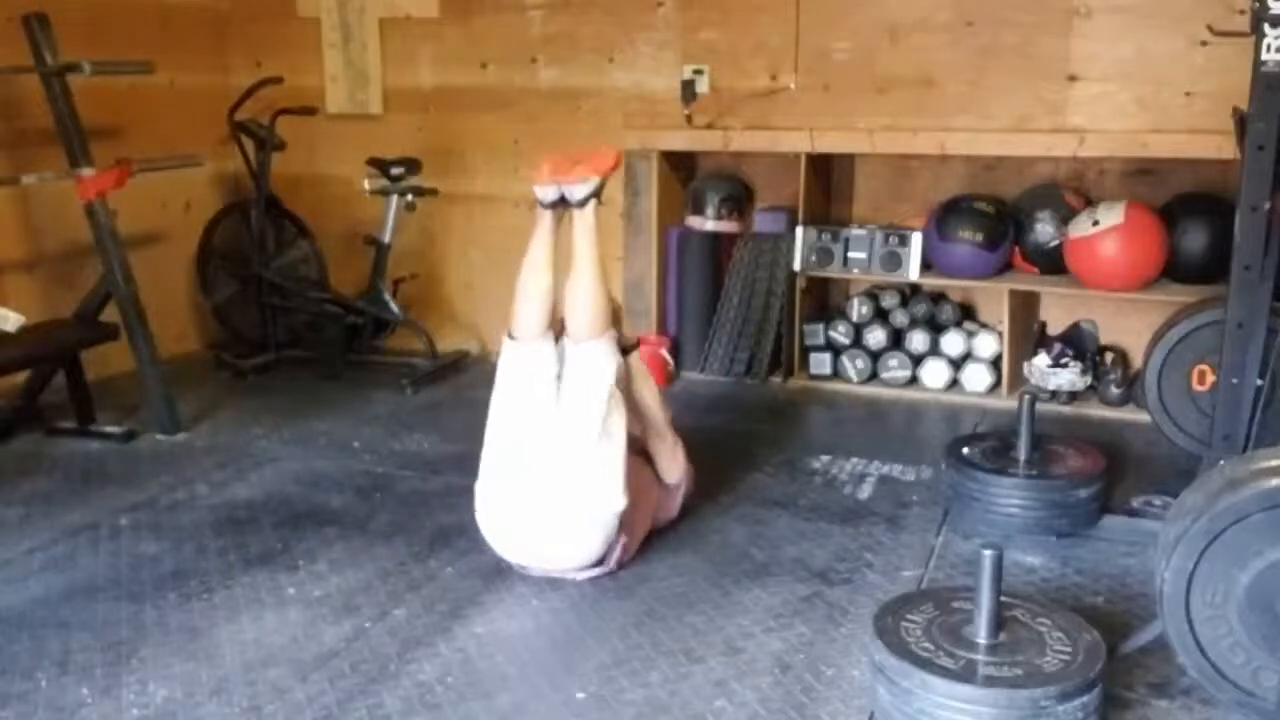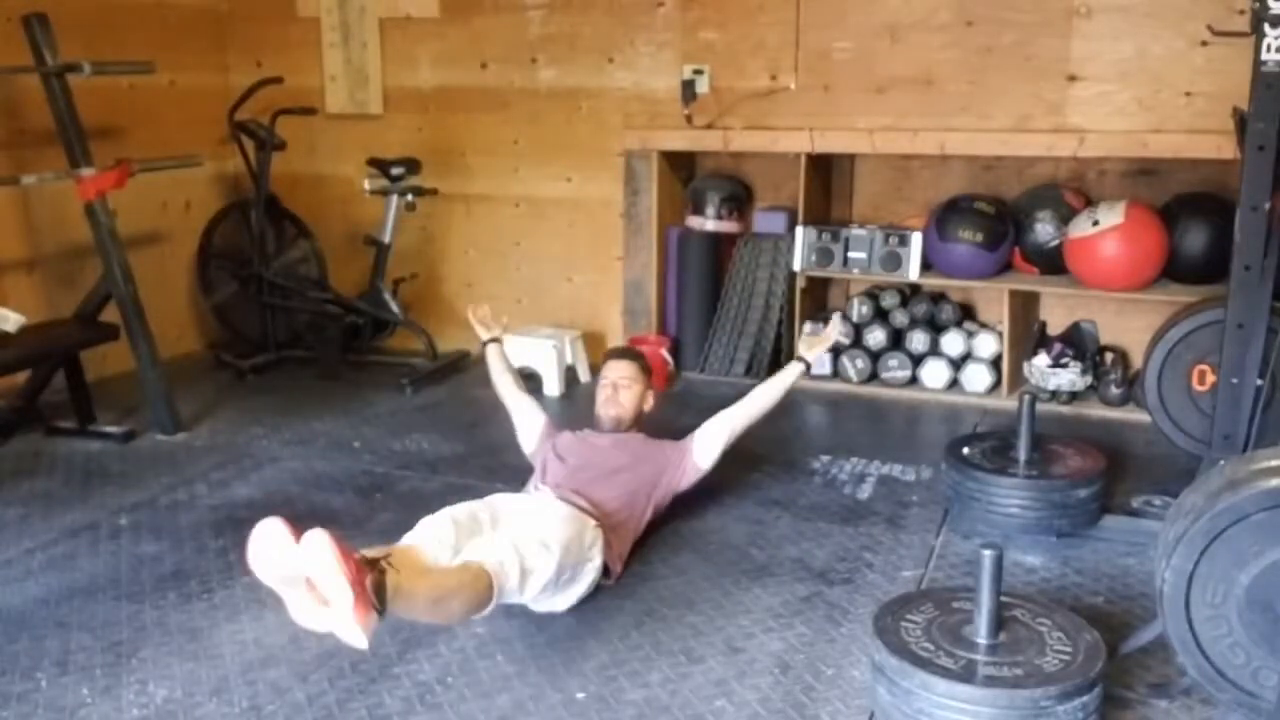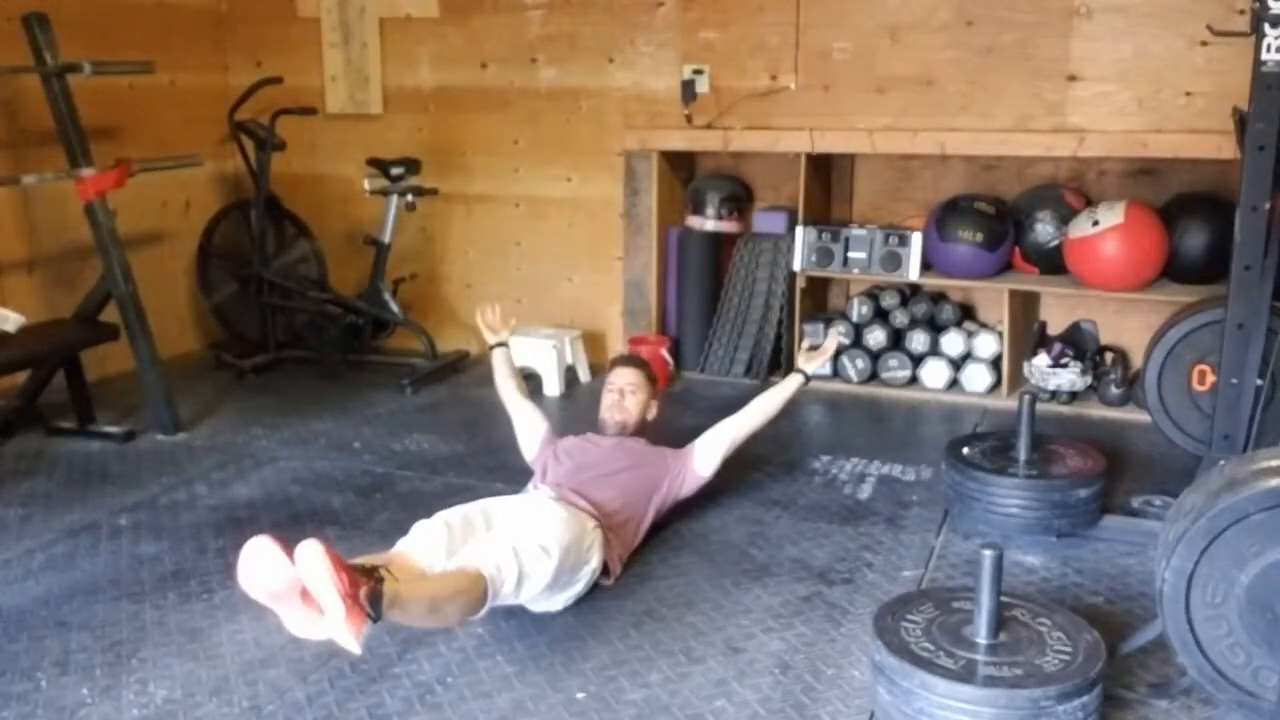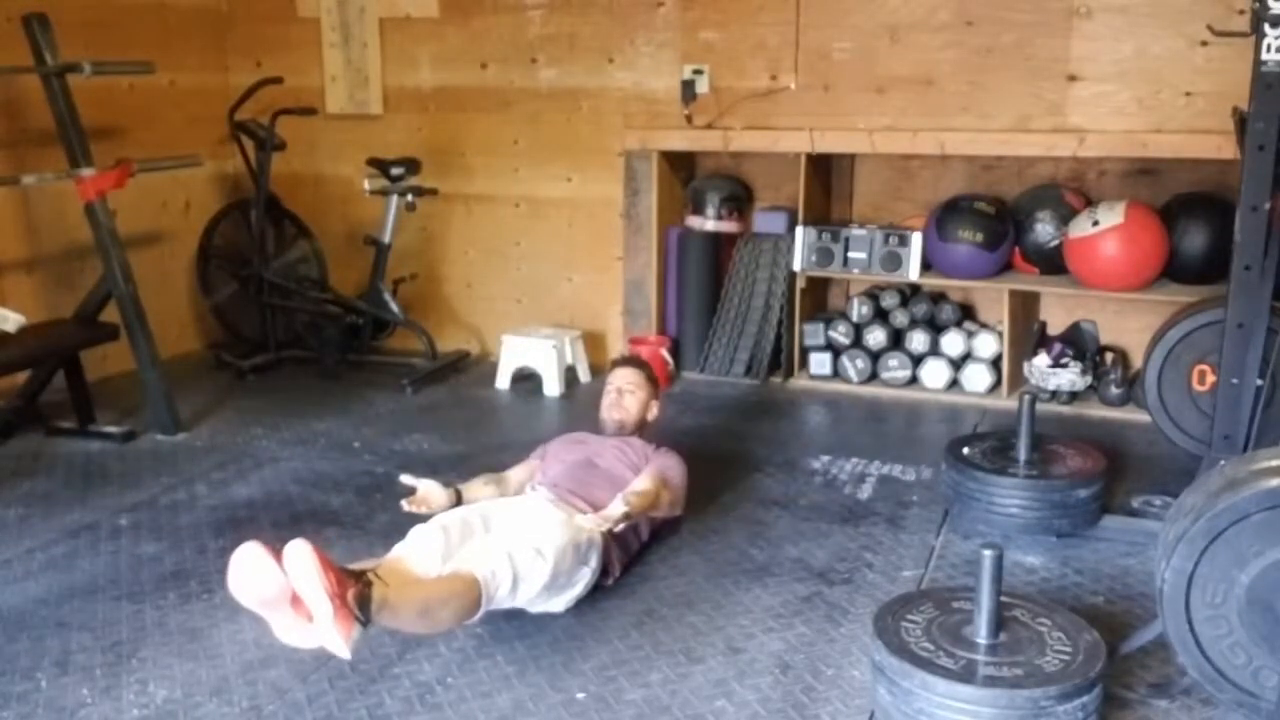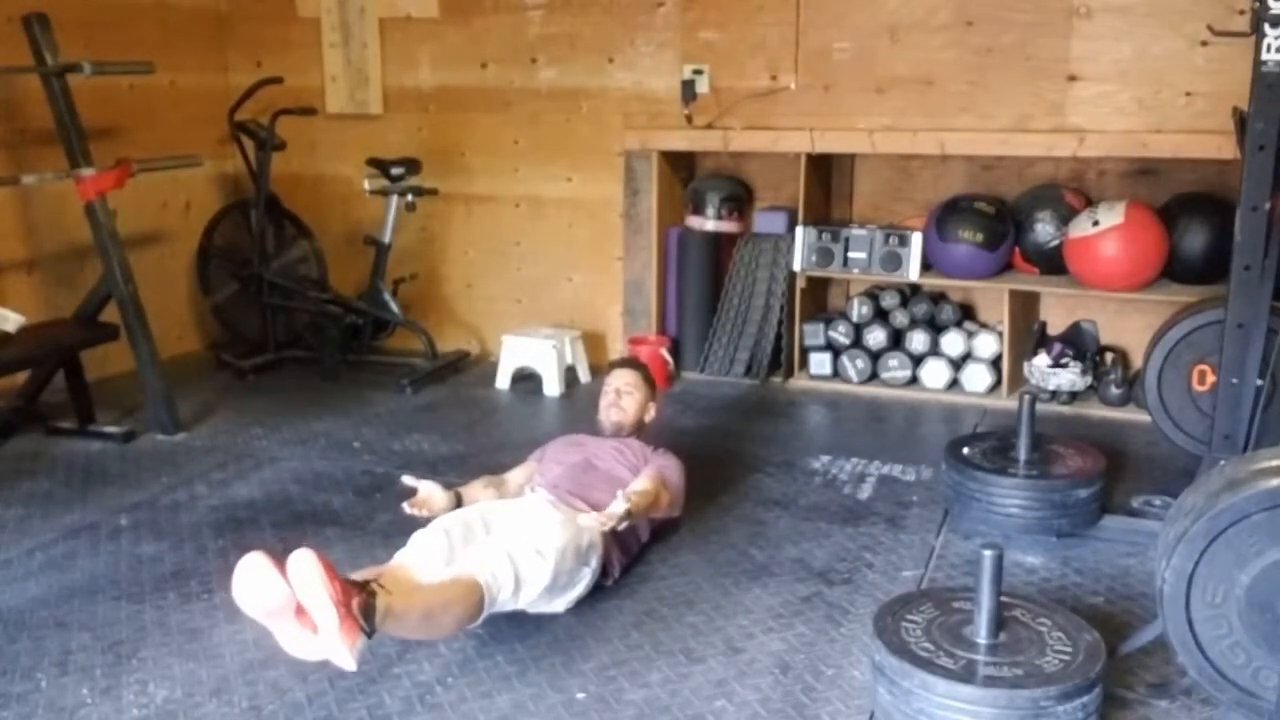
dt=1s
person 1, frame 1
left shoulder: (666, 477)
left elbow: (658, 426)
left wrist: (625, 347)
left knee: (591, 351)
right knee: (529, 342)
right ankle: (551, 207)
person 1, frame 2
left shoulder: (665, 458)
right shoulder: (561, 443)
left elbow: (737, 416)
right elbow: (514, 396)
left wrist: (801, 362)
right wrist: (492, 342)
left hip: (575, 531)
right hip: (512, 508)
left knee: (484, 568)
right knee: (432, 539)
left ankle: (369, 596)
right ankle: (341, 589)
person 1, frame 3
left shoulder: (667, 465)
right shoulder: (562, 447)
left elbow: (735, 427)
right elbow: (517, 402)
left wrist: (800, 374)
right wrist: (498, 347)
left hip: (573, 530)
right hip: (513, 507)
left knee: (478, 571)
right knee: (424, 545)
left ankle: (364, 601)
right ankle: (324, 599)
person 1, frame 4
left shoulder: (662, 462)
right shoulder: (566, 442)
left elbow: (647, 496)
right elbow: (506, 480)
left wrist: (615, 514)
right wrist: (453, 495)
left hip: (572, 530)
right hip: (511, 509)
left knee: (475, 575)
right knee: (420, 550)
left ankle: (357, 605)
right ankle: (313, 605)
person 1, frame 5
left shoulder: (660, 462)
right shoulder: (565, 443)
left elbow: (649, 495)
right elbow: (506, 482)
left wrist: (620, 510)
right wrist: (452, 497)
left hip: (574, 532)
right hip: (511, 511)
left knee: (478, 578)
right knee: (423, 555)
left ankle: (362, 616)
right ankle: (317, 616)
